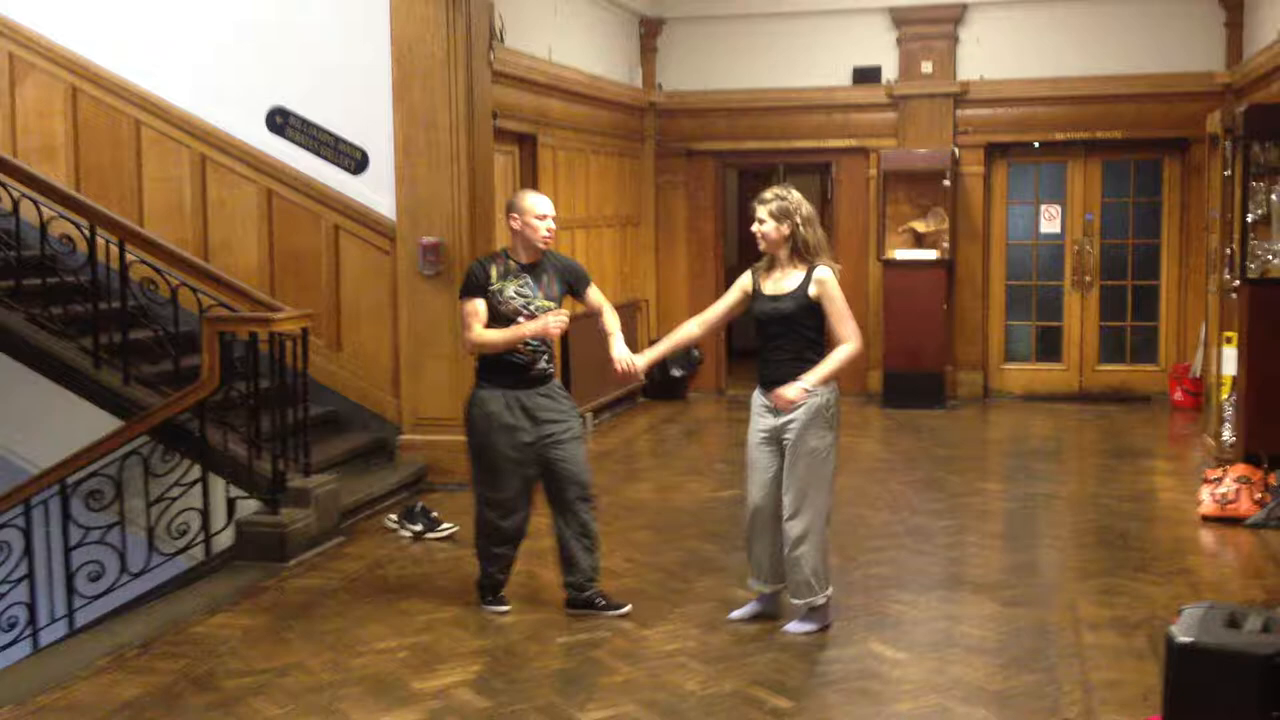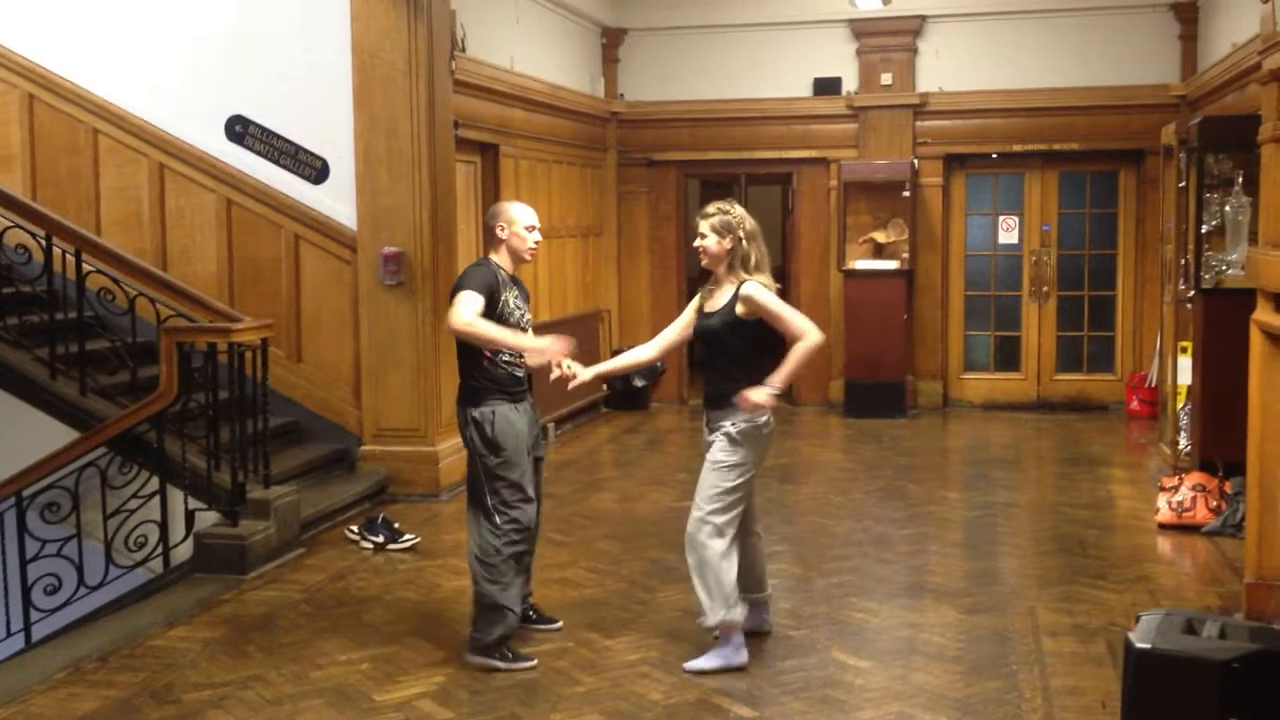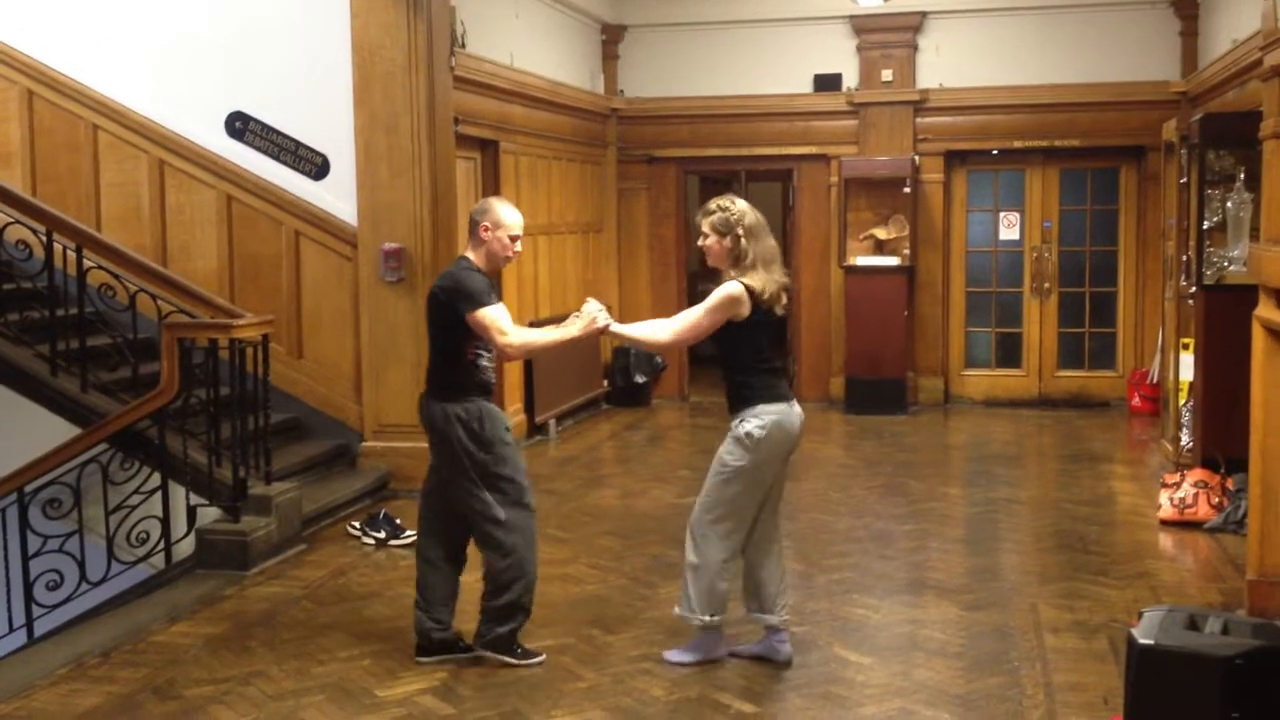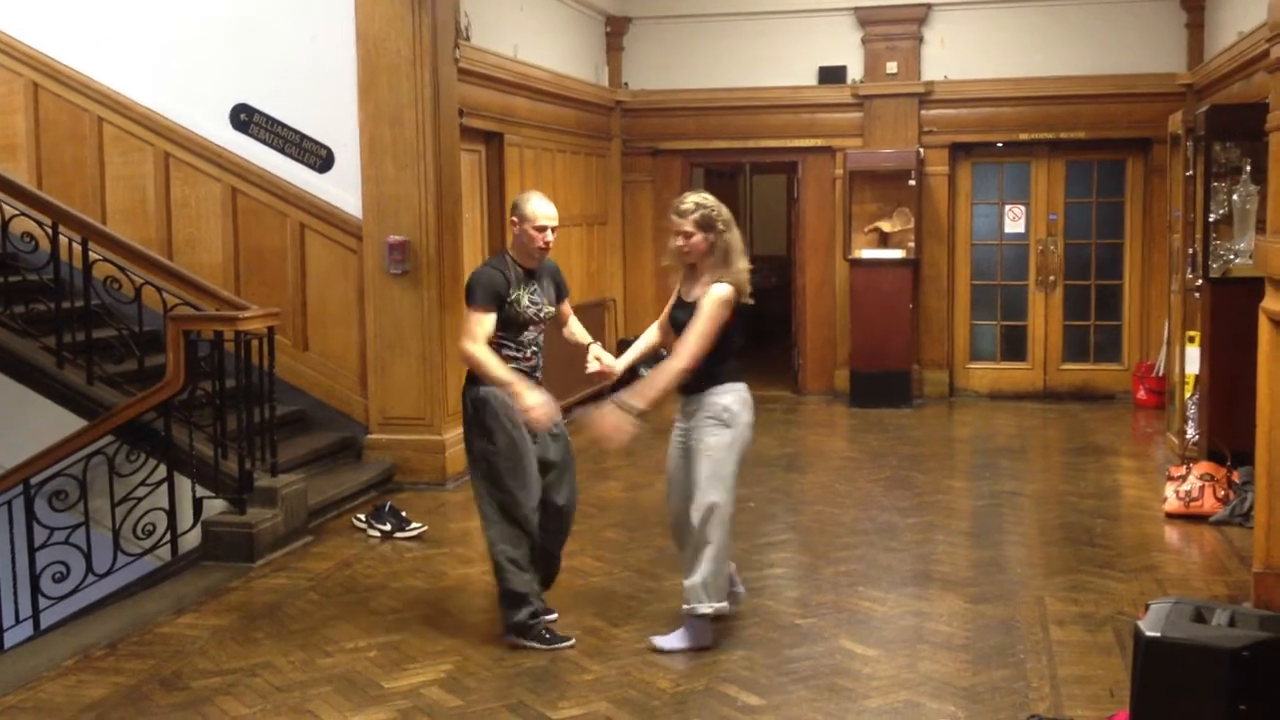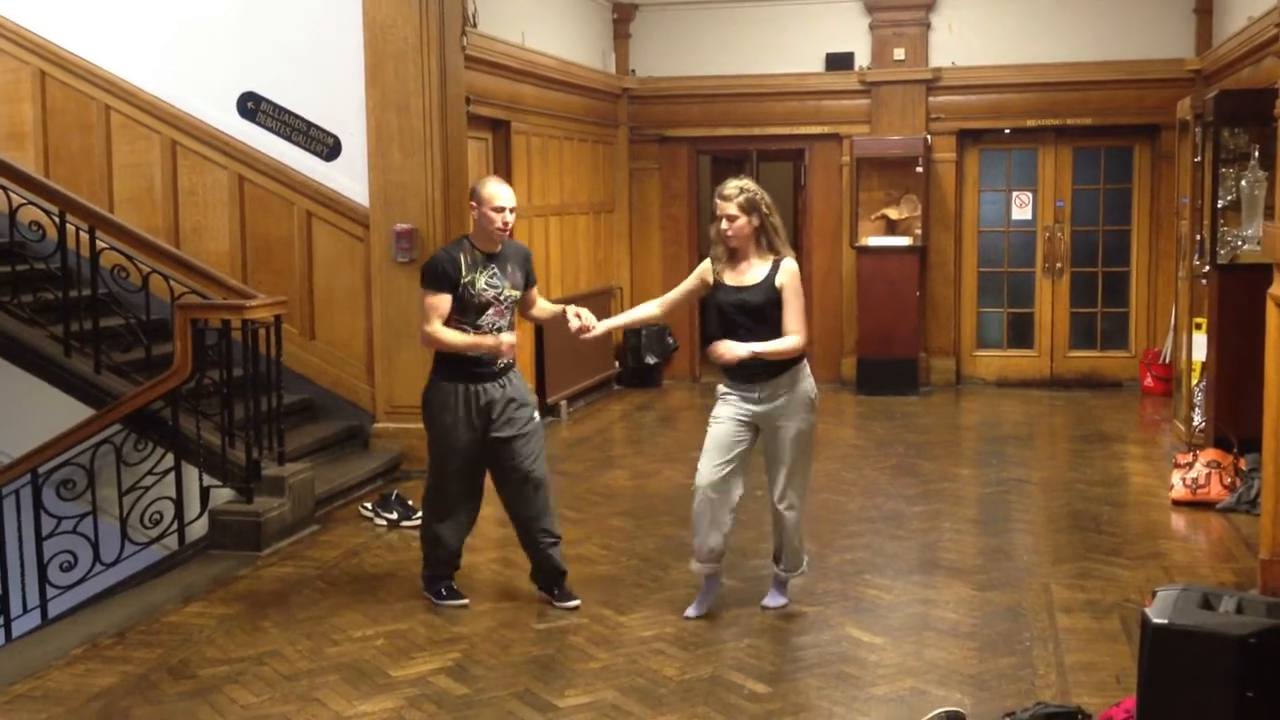
dt=0.7s
person 1, frame 1
left shoulder: (819, 277)
right shoulder: (755, 278)
left elbow: (851, 344)
right elbow: (705, 323)
left wrist: (806, 385)
right wrist: (650, 355)
left hip: (810, 403)
right hip: (767, 401)
left knee: (803, 510)
right knee: (761, 503)
left ankle: (813, 605)
right ankle: (769, 592)
person 1, frame 2
left shoulder: (750, 292)
right shoulder: (706, 296)
left elbow: (811, 337)
right elbow: (654, 348)
left wrist: (770, 388)
right wrist: (594, 370)
left hip: (742, 423)
right hip: (717, 420)
left knee: (707, 527)
right knee: (737, 522)
left ankle: (729, 642)
right ankle: (755, 611)
person 1, frame 3
left shoulder: (735, 292)
right shoulder: (754, 288)
left elbow: (670, 340)
right elbow: (677, 323)
left wrist: (611, 327)
right wrist: (620, 326)
left hip: (760, 421)
right hip: (780, 415)
left knee: (711, 526)
right knee: (760, 532)
left ankle: (709, 636)
right ankle: (775, 635)
person 1, frame 4
left shoulder: (722, 291)
right shoulder: (687, 280)
left elbow: (684, 361)
right elbow: (660, 331)
left wrist: (629, 407)
right wrist: (619, 363)
left hip: (721, 405)
right hip: (692, 404)
left knee: (708, 510)
right knee: (681, 511)
left ankle: (700, 622)
right ankle: (722, 585)
person 1, frame 5
left shoulder: (784, 268)
right shoulder: (714, 268)
left elbow: (796, 340)
right elbow: (659, 307)
left wrist: (746, 348)
right wrist: (606, 324)
left hip: (787, 391)
right hip: (735, 393)
left knee: (785, 494)
right knee: (709, 483)
left ankle: (783, 577)
right ankle: (709, 579)
person 2, frame 1
left shoulder: (560, 267)
right shoulder: (484, 272)
left elbow: (602, 306)
right elbow: (472, 340)
left wrist: (617, 343)
right wrist: (531, 330)
left hip: (547, 395)
right hip: (499, 400)
left knee: (575, 488)
right knee: (503, 498)
left ankle: (582, 591)
right ankle: (492, 585)
person 2, frame 2
left shoulder: (516, 285)
right shoulder: (481, 277)
right elbow: (460, 322)
left wrist: (552, 359)
right wrist: (526, 344)
left hip: (519, 407)
right hip: (490, 412)
left knee: (523, 512)
right knee: (509, 518)
left ankle: (516, 603)
right ankle: (488, 639)
person 2, frame 3
left shoulder: (475, 281)
right shoulder: (463, 282)
left elbow: (504, 339)
right elbow: (509, 345)
left wrist: (566, 327)
right wrist: (576, 331)
left hip: (453, 409)
right hip: (462, 412)
left knee: (447, 522)
right knee: (510, 516)
left ankle: (434, 635)
right ankle: (498, 634)
person 2, frame 4
left shoulder: (550, 272)
right shoulder: (490, 277)
left elbow: (566, 319)
right elbow: (471, 347)
left wrist: (592, 346)
right wrist: (518, 390)
left hip: (533, 394)
right hip: (495, 398)
left knee: (558, 497)
right knee: (513, 506)
left ankle: (528, 590)
right ankle: (522, 618)
person 2, frame 5
left shoulder: (519, 255)
right shoulder: (446, 262)
left elbow: (532, 307)
right elbow: (431, 330)
left wrist: (565, 312)
right wrist: (485, 344)
left hip: (506, 384)
right hip: (455, 388)
left knee: (529, 476)
right knee: (452, 485)
left ankle: (551, 576)
right ankle: (438, 576)
